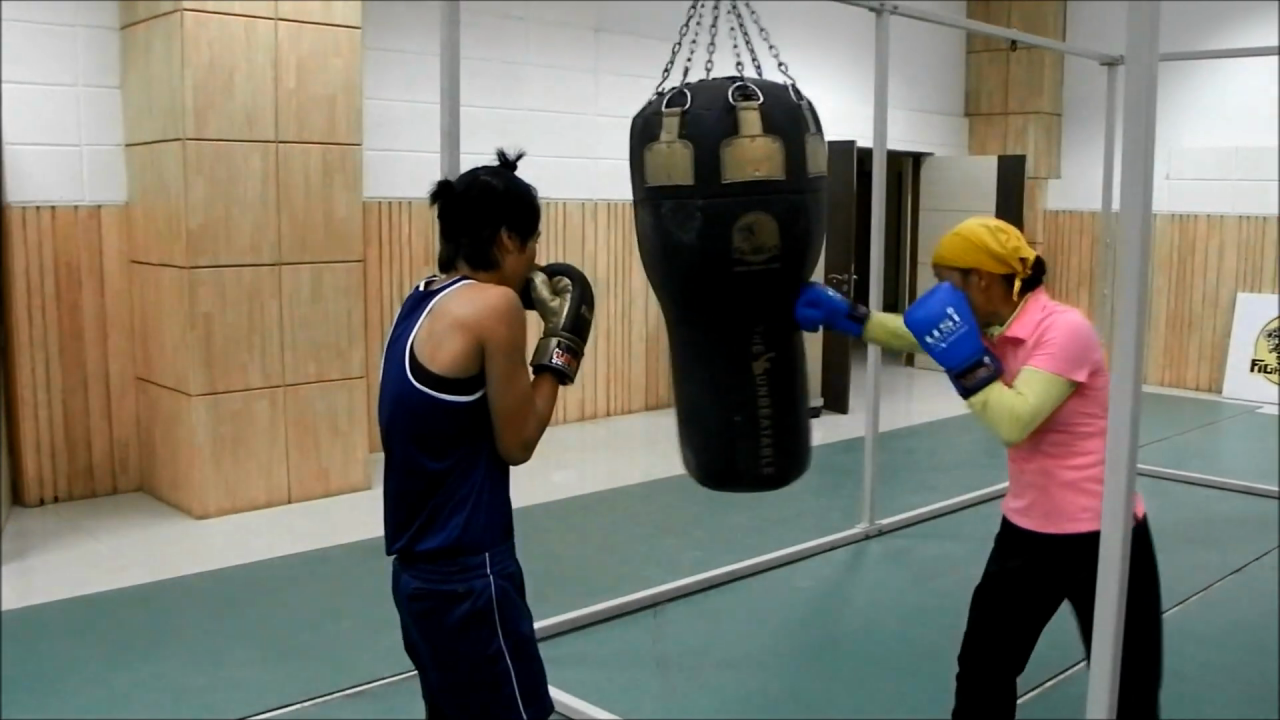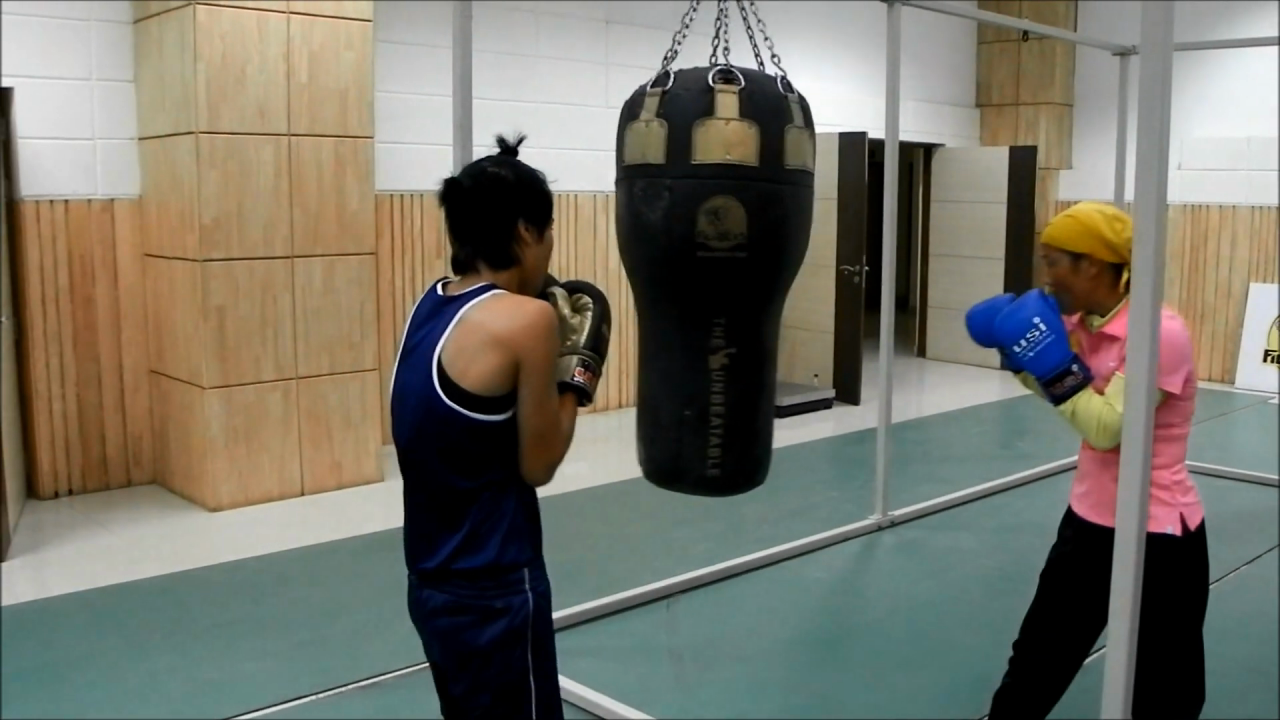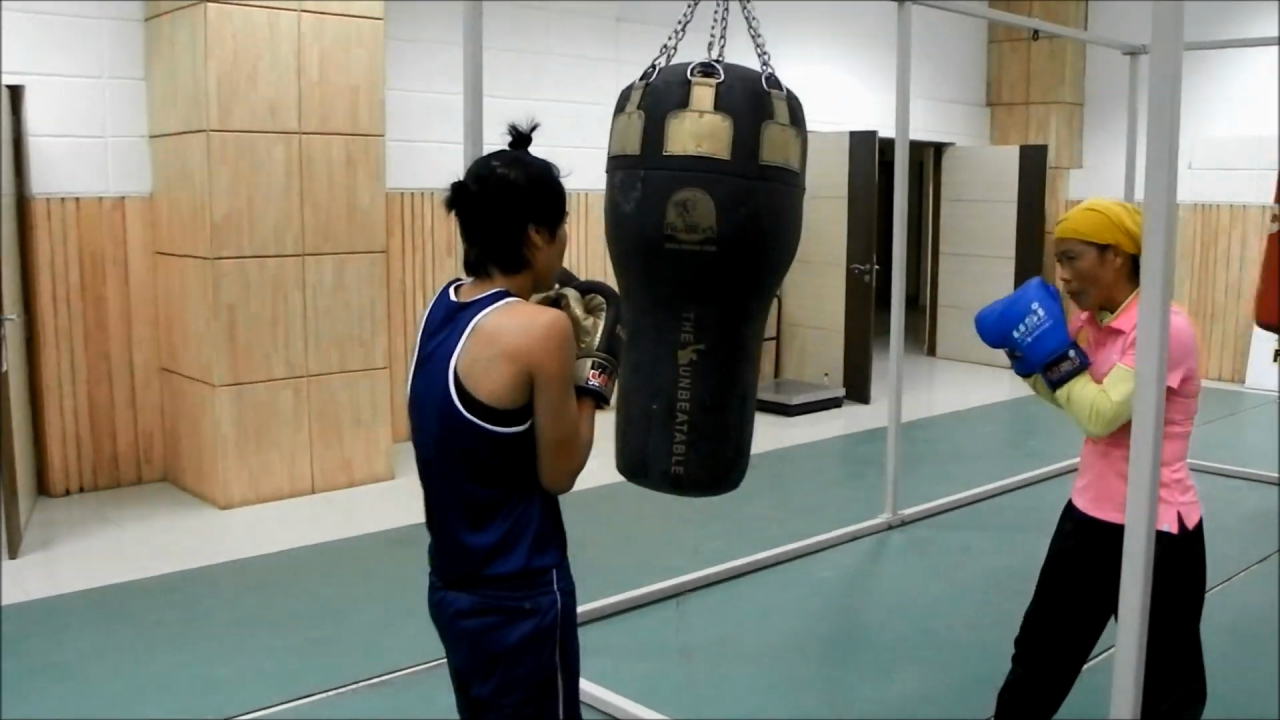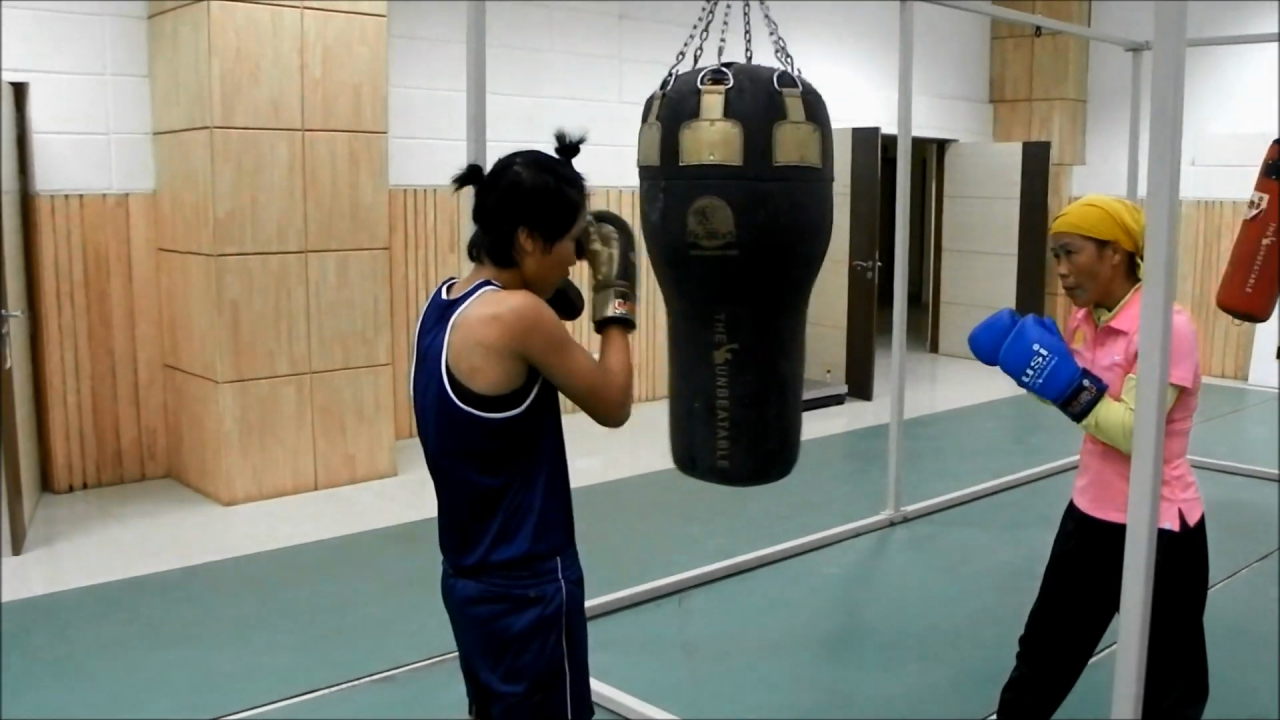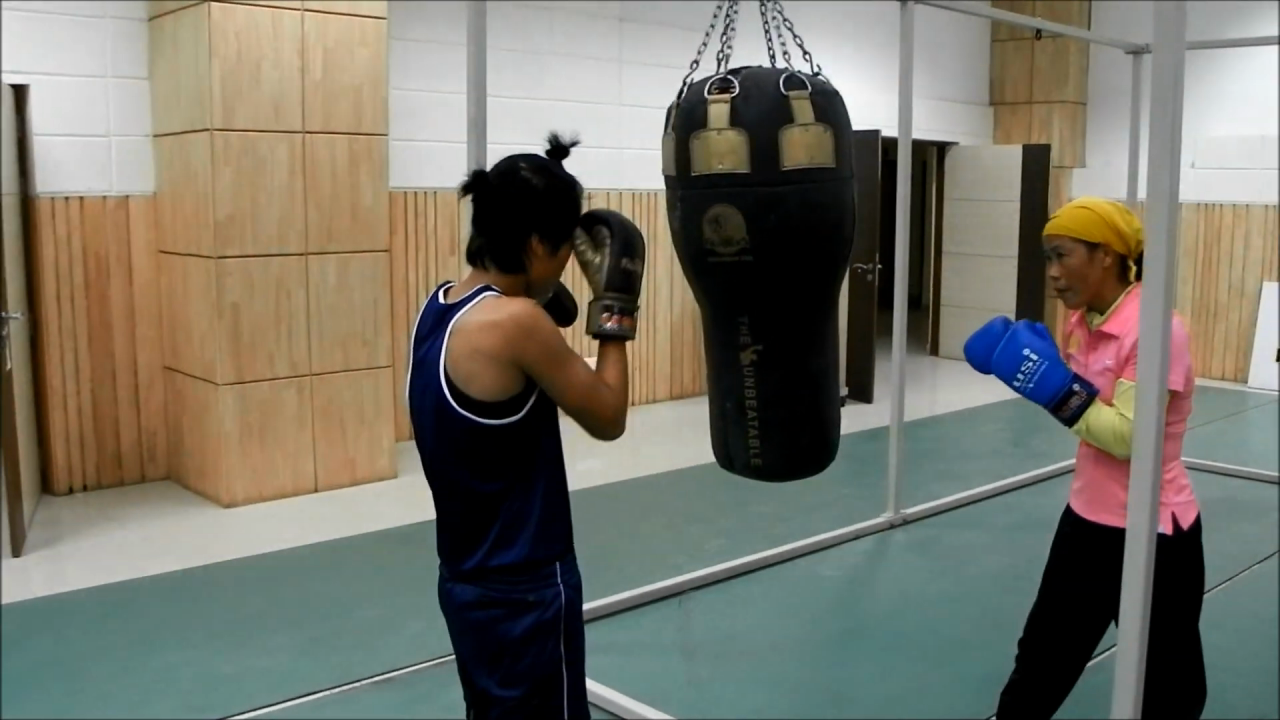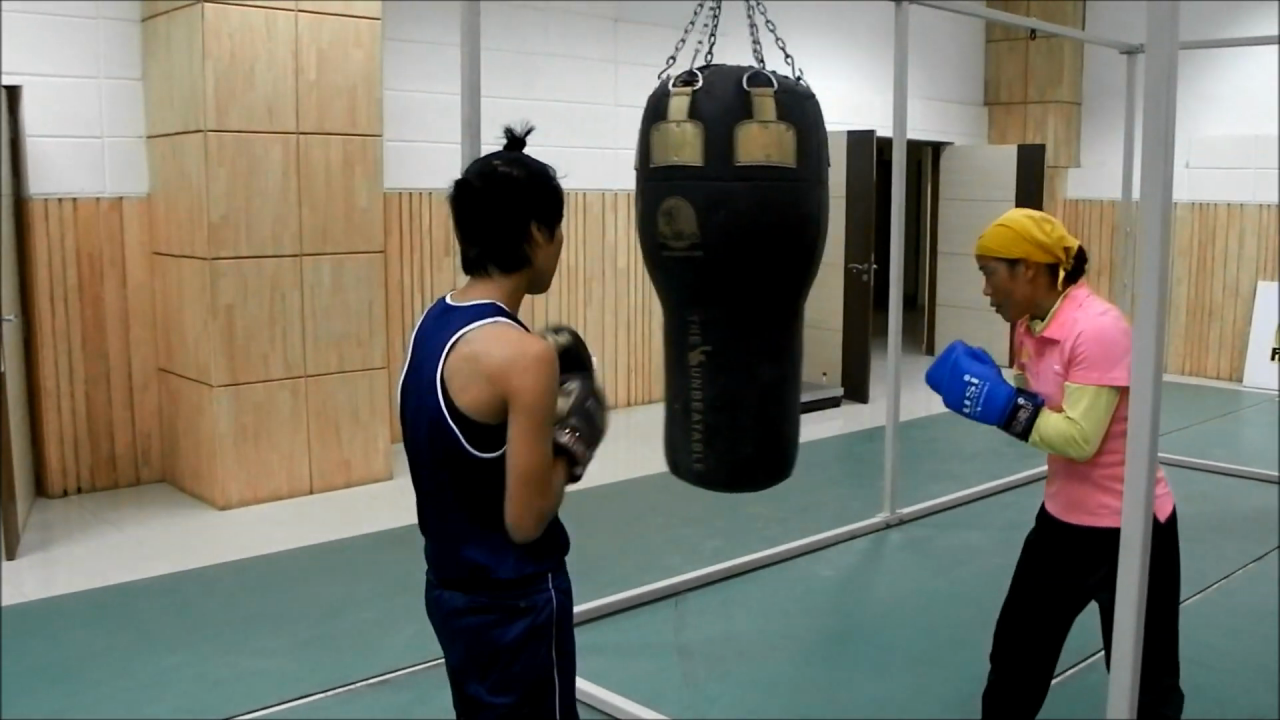
dt=0.5s
person 1, frame 1
left shoulder: (423, 301)
right shoulder: (492, 305)
right elbow: (516, 442)
right wrist: (562, 341)
left hip: (420, 568)
right hip: (467, 575)
person 1, frame 2
left shoulder: (432, 305)
right shoulder: (525, 318)
right elbow: (537, 465)
right wrist: (580, 358)
left hip: (434, 581)
right hip: (494, 593)
person 1, frame 3
left shoulder: (445, 307)
right shoulder: (540, 330)
right elbow: (558, 474)
right wrist: (594, 364)
left hip: (455, 583)
right hip: (518, 596)
person 1, frame 4
left shoulder: (445, 304)
right shoulder: (516, 315)
right elbow: (612, 405)
right wrist: (616, 293)
left hip: (471, 574)
right hip: (527, 583)
person 1, frame 5
left shoulder: (439, 307)
right shoulder: (514, 322)
right elbow: (608, 419)
right wrist: (616, 306)
left hip: (467, 578)
right hip: (525, 589)
person 1, frame 6
left shoulder: (438, 318)
right shoulder: (519, 353)
right elbow: (525, 520)
right wrist: (573, 437)
left hip: (453, 584)
right hip: (513, 599)
person 2, frame 1
left shoulder: (1064, 328)
right shoulder: (991, 327)
left elbow: (1015, 422)
right elbow: (918, 335)
left wrist: (964, 355)
right wrist: (844, 315)
left hip: (1099, 534)
right hip: (1028, 529)
right knee: (982, 664)
person 2, frame 2
left shoulder: (1161, 332)
right shoulder: (1080, 322)
left elbow: (1105, 429)
right elbow: (1058, 396)
left wrist: (1051, 358)
right wrist: (1017, 346)
left hip: (1157, 538)
right hip: (1089, 522)
right knee: (1036, 657)
person 2, frame 3
left shoulder: (1165, 327)
right shoulder: (1092, 319)
left elbow: (1099, 415)
right elbow: (1067, 400)
right wrist: (1025, 351)
left hip: (1156, 533)
right hip: (1089, 517)
right knee: (1039, 651)
person 2, frame 4
left shoulder: (1167, 326)
right shoulder: (1085, 318)
left elbow: (1134, 433)
left wrist: (1065, 382)
right wrist: (1029, 364)
left hip: (1157, 532)
right hip: (1090, 516)
right knee: (1044, 649)
person 2, frame 5
right shoulder: (1082, 321)
left elbow: (1125, 437)
left wrist: (1055, 386)
right wrist: (1021, 367)
left hip: (1153, 535)
right hip: (1087, 520)
right knee: (1043, 652)
person 2, frame 6
left shoulder: (1098, 328)
right shoulder: (1030, 328)
left elbow: (1080, 439)
left wrist: (1000, 403)
right wrist: (978, 387)
left hip: (1128, 530)
right hip: (1063, 519)
right knee: (1016, 650)
